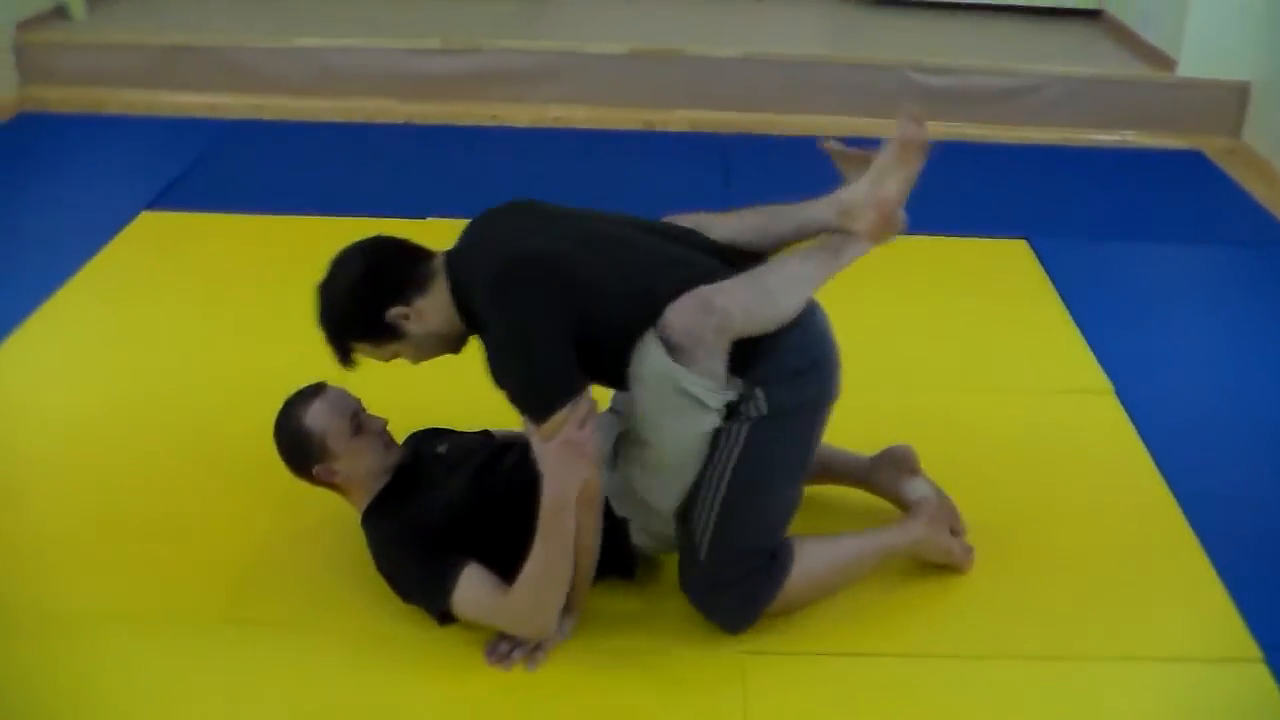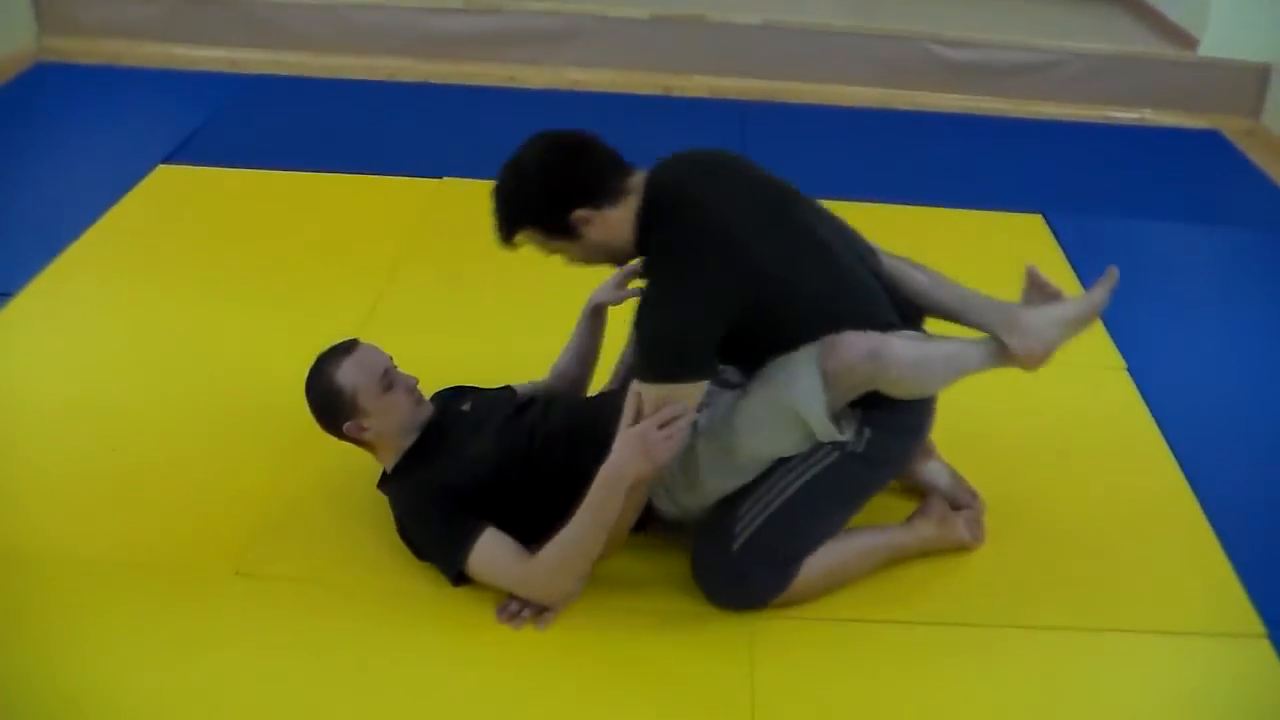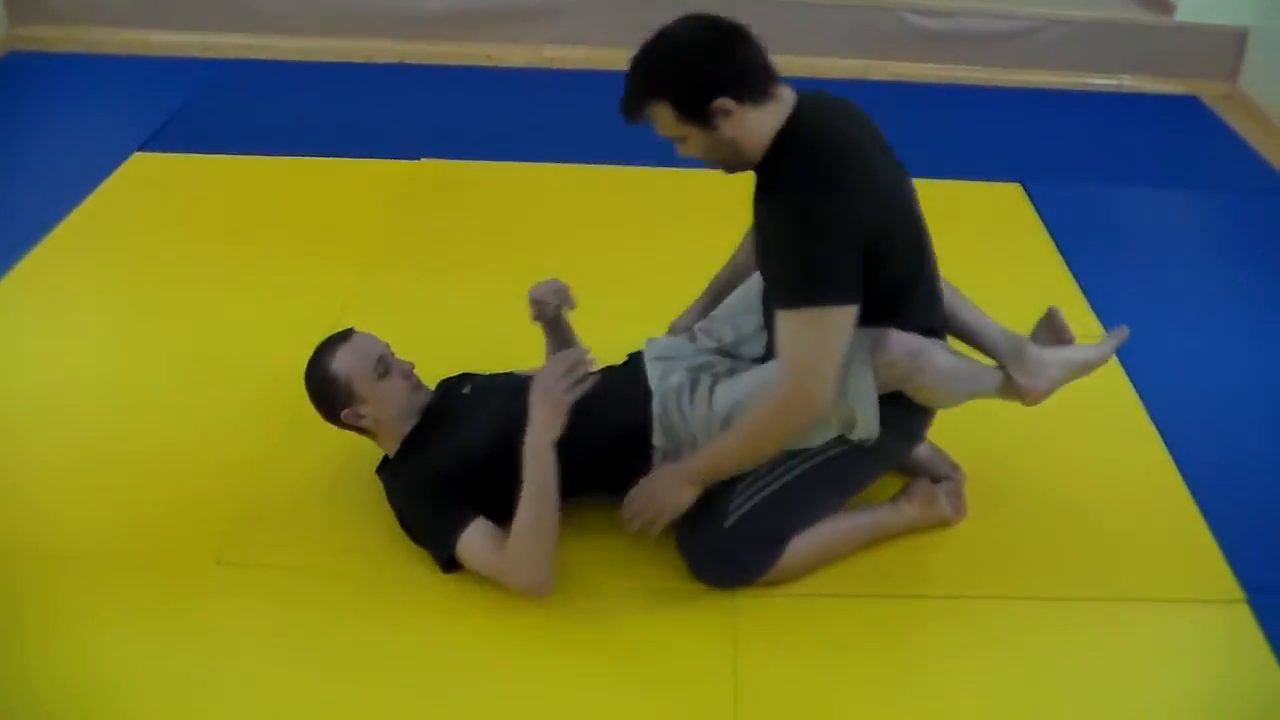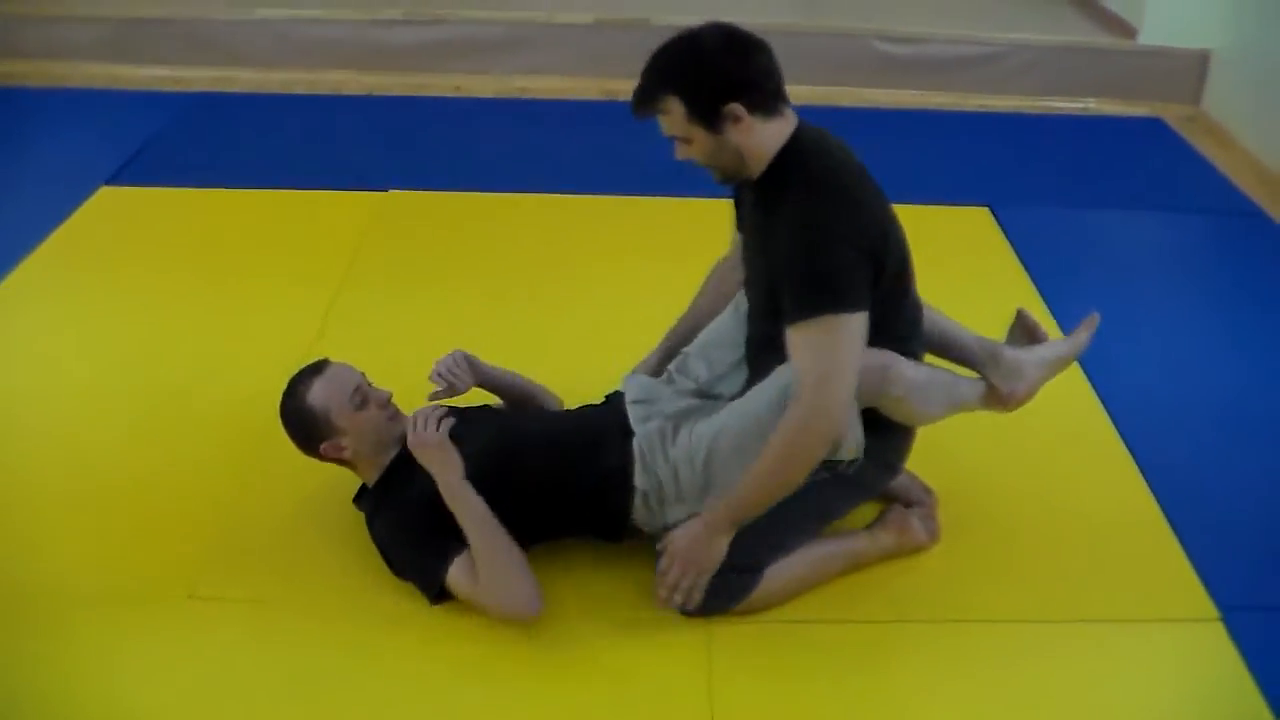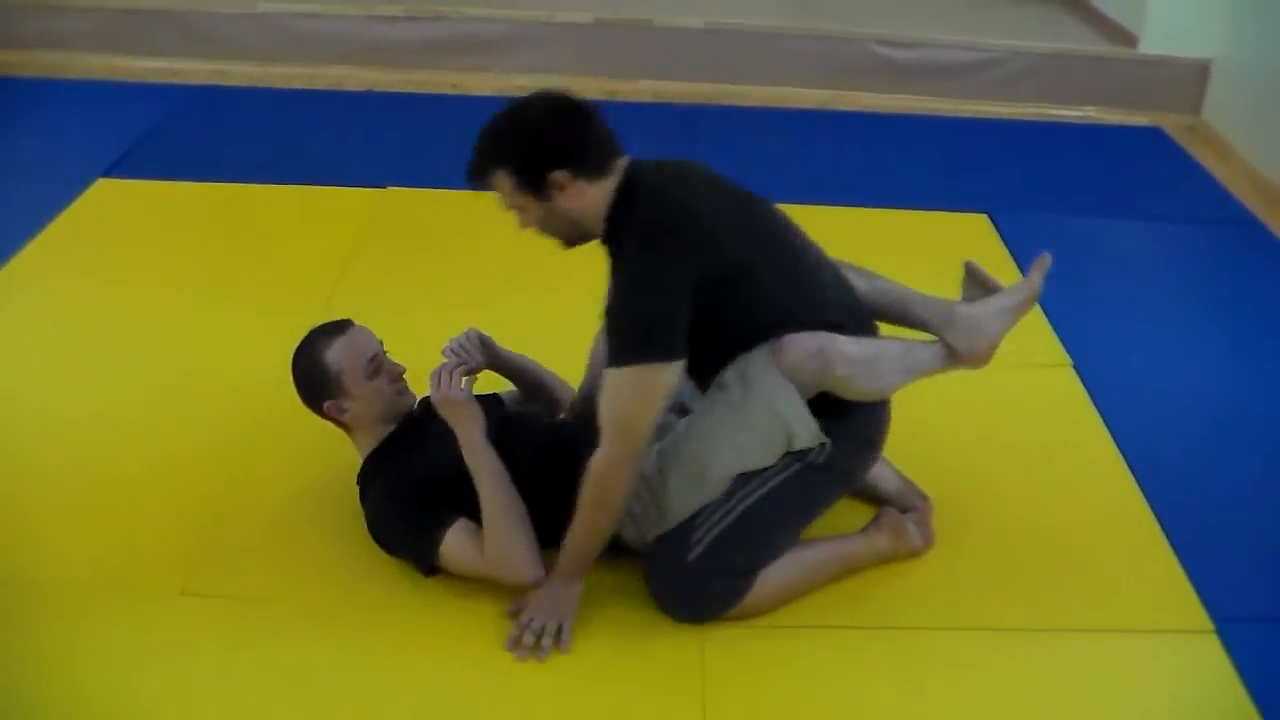
dt=0.3s
person 1, frame 1
left shoulder: (422, 447)
right shoulder: (401, 544)
right elbow: (525, 617)
right wrist: (561, 491)
left hip: (622, 455)
right hip: (635, 515)
left ankle: (872, 469)
person 1, frame 2
left shoulder: (453, 407)
right shoulder: (426, 510)
right elbow: (546, 586)
left wrist: (596, 308)
right wrist: (615, 474)
left hip: (680, 407)
right hip: (680, 474)
right knee: (839, 356)
person 1, frame 3
left shoulder: (455, 392)
right shoulder: (421, 488)
right elbow: (530, 575)
left wrist: (550, 316)
right wrist: (538, 435)
right knee: (883, 351)
person 1, frame 4
left shoulder: (425, 429)
right shoulder: (402, 520)
right elbow: (520, 604)
left wrist: (481, 375)
right wrist: (450, 482)
left hip: (643, 409)
right hip: (662, 475)
right knee: (859, 371)
left ankle: (865, 456)
right ankle: (997, 385)
person 1, frame 5
left shoulder: (432, 414)
right shoulder: (396, 503)
left elbow: (560, 405)
right elbow: (520, 566)
left wrist: (497, 359)
right wrist: (471, 434)
right knee: (786, 359)
person 2, frame 1
left shoulder: (516, 328)
right shoulder: (496, 234)
left elbow: (578, 491)
left wrist: (566, 605)
left hip: (774, 364)
right hip: (773, 325)
left knee: (725, 594)
left ankle: (911, 535)
person 2, frame 2
left shoulder: (680, 296)
right shoulder: (693, 172)
left hip: (875, 401)
right hip: (891, 337)
left knee: (728, 573)
left ankle: (925, 531)
person 2, frame 3
left shoulder: (814, 206)
right shoulder: (814, 116)
left elbow: (804, 398)
left wrist: (687, 477)
right wrist: (697, 314)
left hip: (874, 398)
left knee: (715, 549)
person 2, frame 4
left shoulder: (818, 225)
right shoulder: (779, 159)
left elbow: (823, 412)
right elbow: (741, 267)
left wrist: (717, 526)
right wrist: (661, 357)
left hip: (854, 429)
left knee: (690, 578)
person 2, frame 5
left shoulder: (654, 267)
right shoulder: (654, 186)
left elbow: (619, 457)
right elbow: (623, 330)
left wrist: (565, 579)
left hip: (825, 414)
right hip: (831, 362)
left knee: (683, 586)
left ankle: (872, 542)
